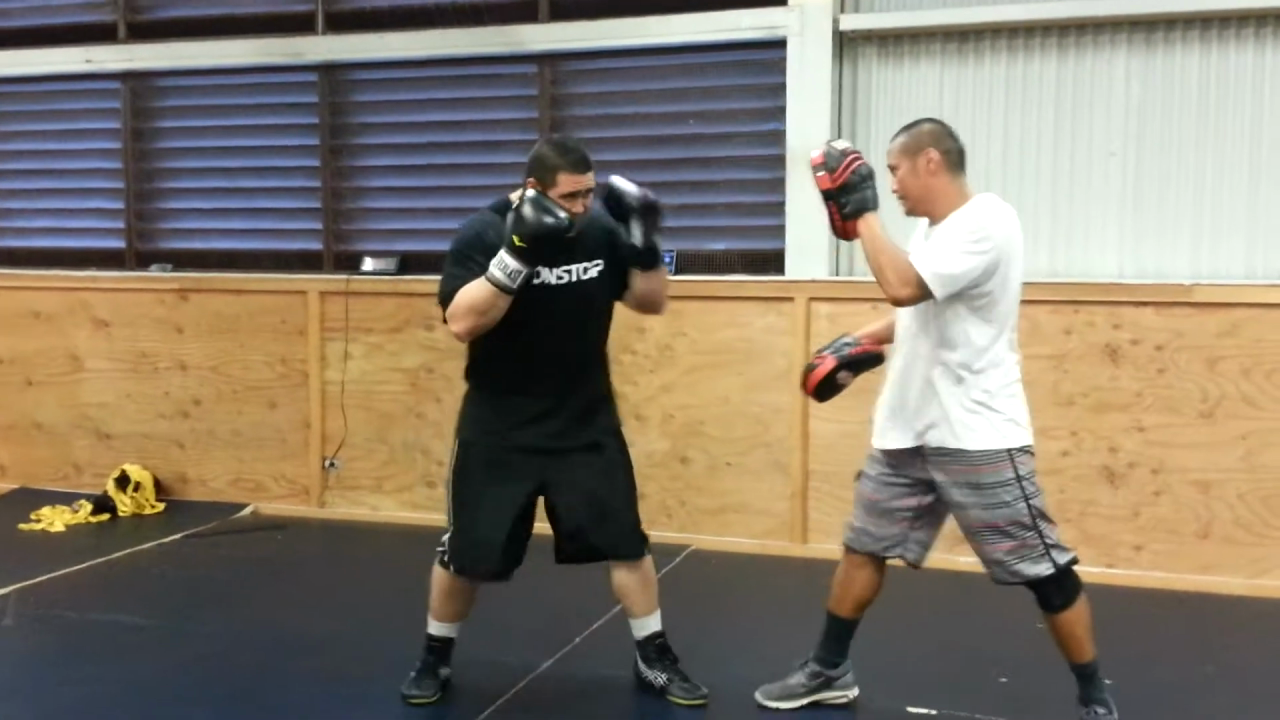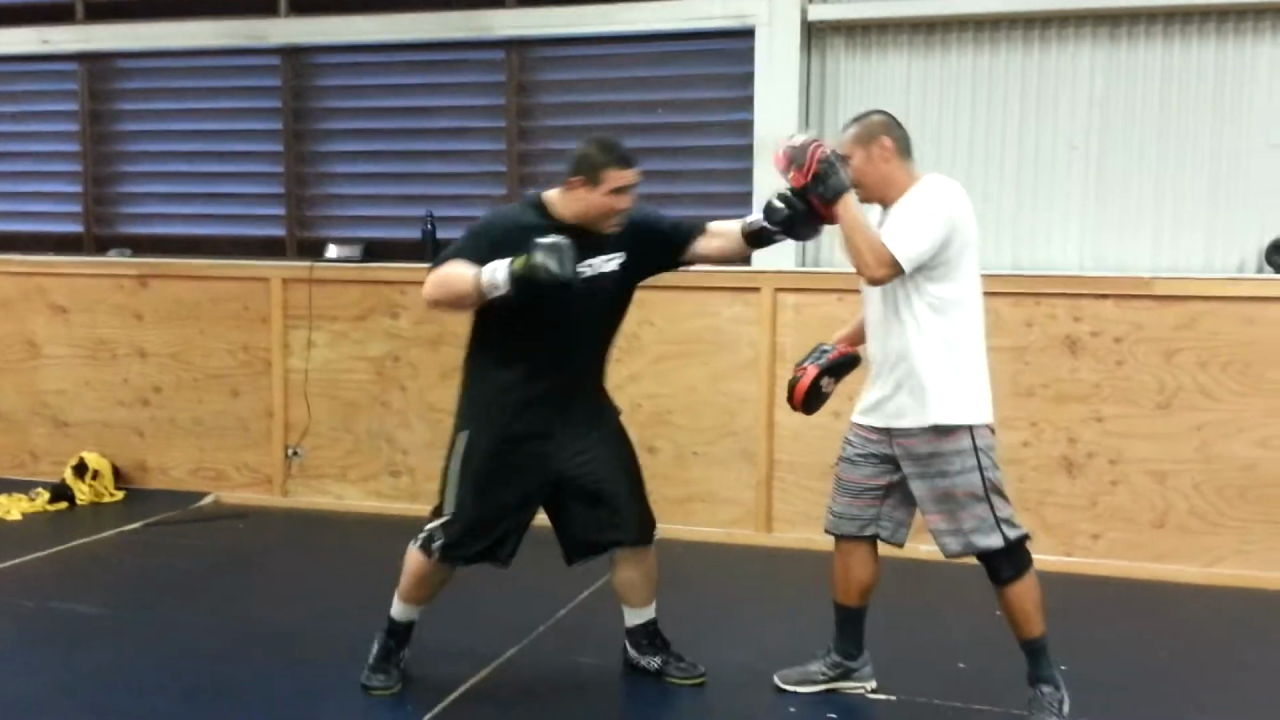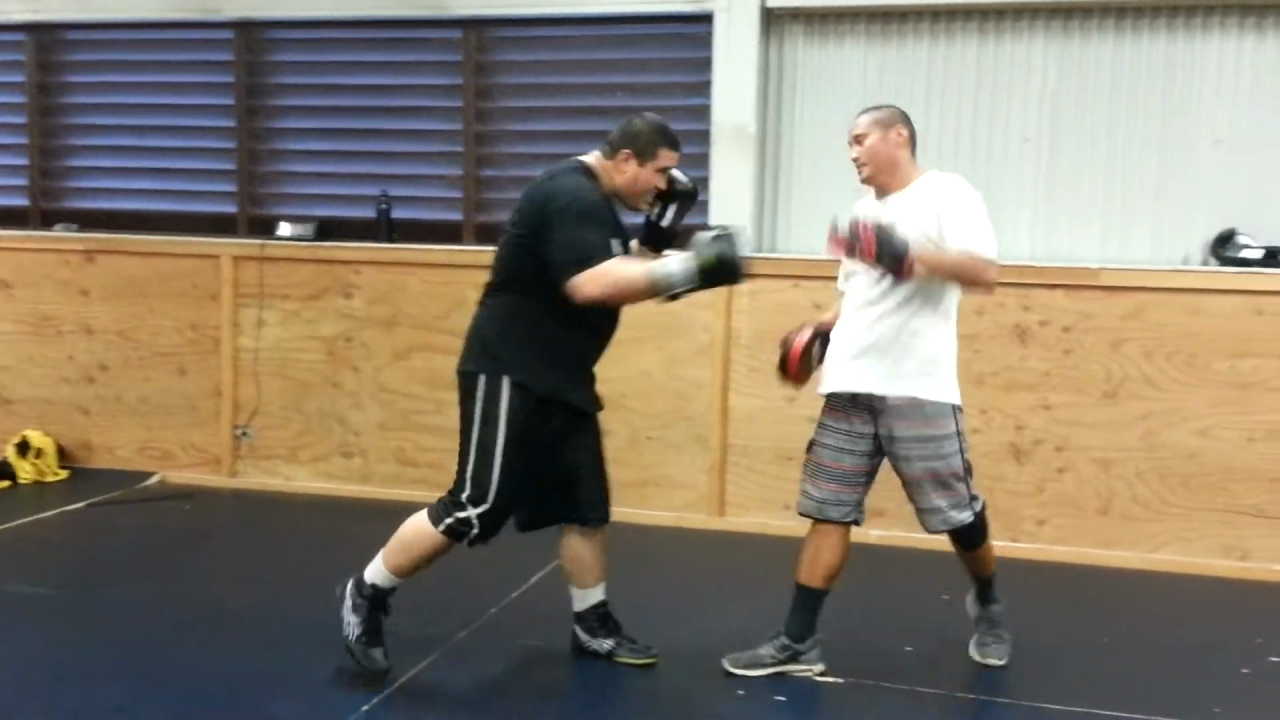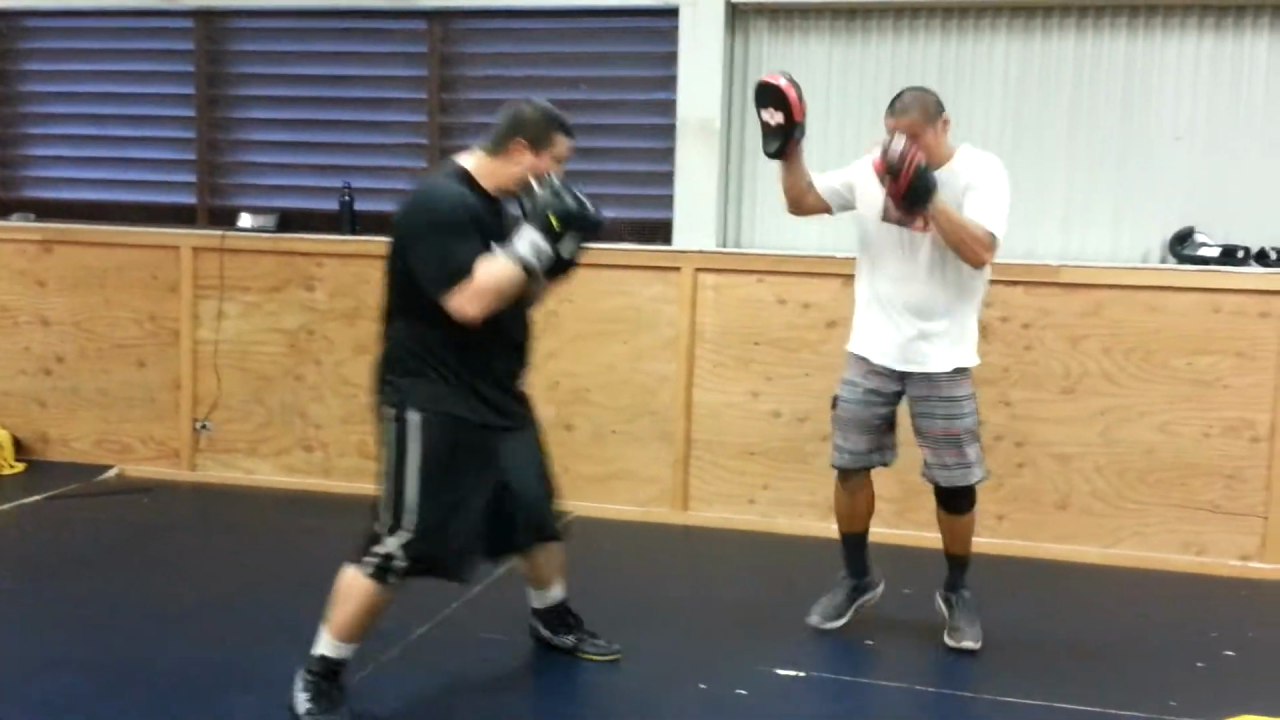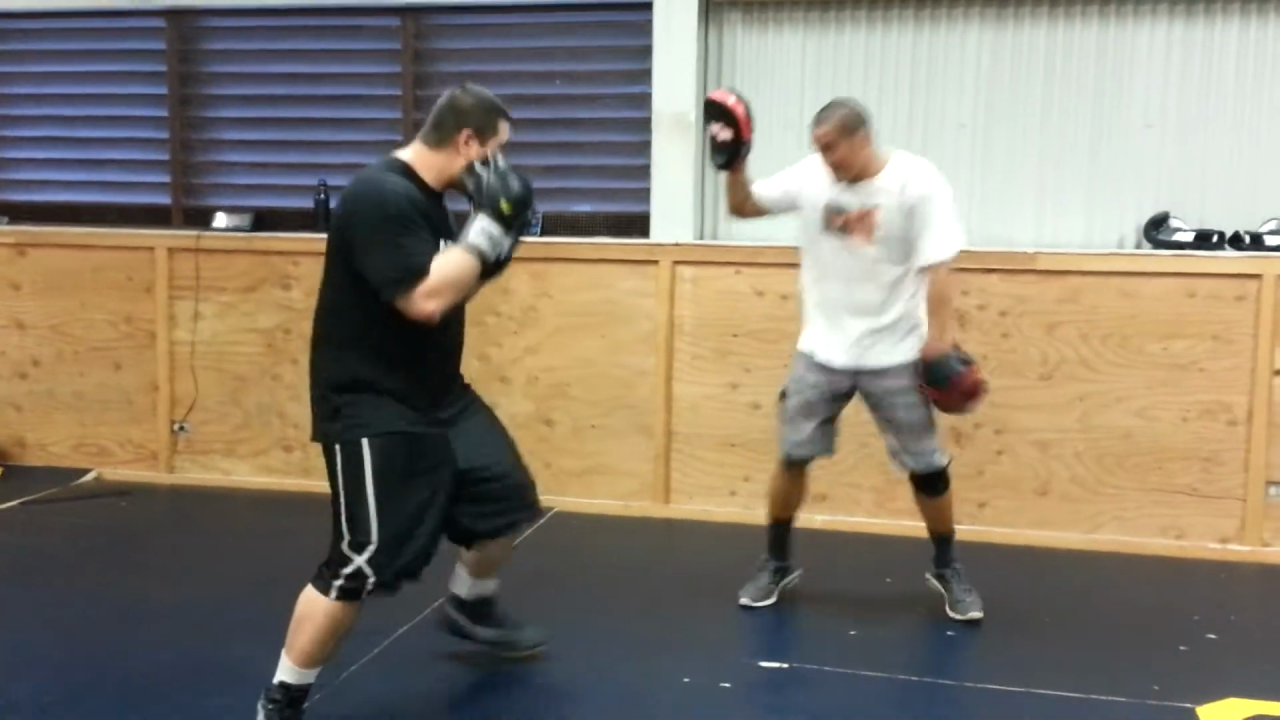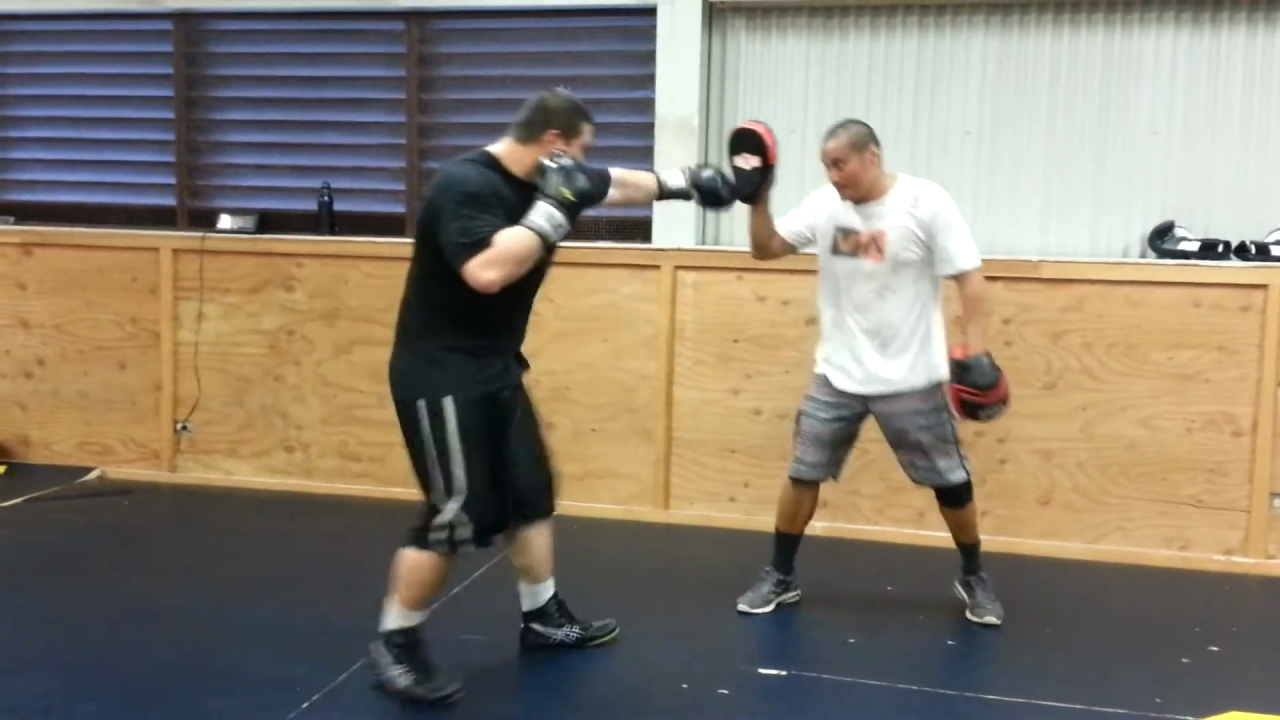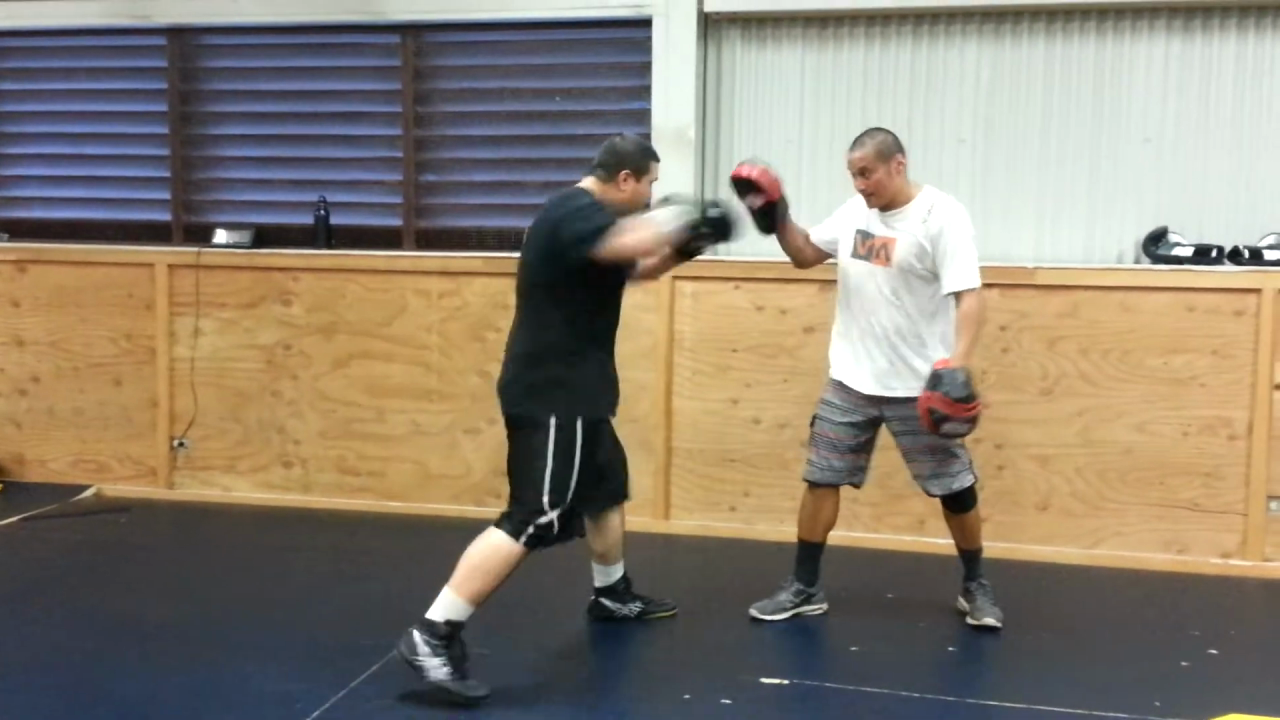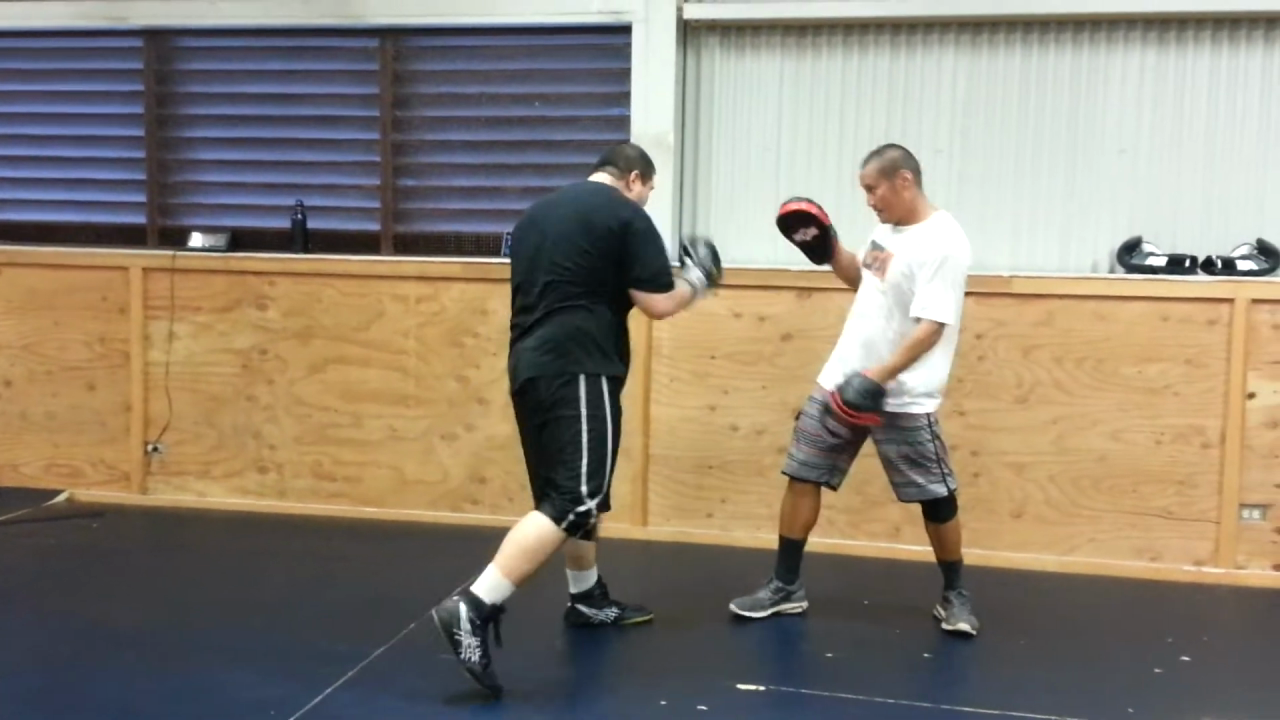
dt=0.4s
person 1, frame 1
left shoulder: (601, 230)
right shoulder: (481, 234)
left elbow: (652, 302)
right elbow: (461, 323)
left wrist: (640, 235)
right wrist: (518, 251)
left hip: (585, 426)
right hip: (498, 429)
left knee: (625, 542)
right knee: (465, 555)
left ankle: (654, 657)
right ankle: (435, 656)
person 1, frame 2
left shoulder: (638, 230)
right shoulder: (509, 227)
left elbow: (711, 242)
right elbow: (436, 290)
left wrist: (771, 222)
right wrist: (514, 273)
left hip: (583, 416)
right hip: (502, 416)
left knee: (631, 530)
right knee: (451, 539)
left ankle: (644, 643)
right ankle: (393, 640)
person 1, frame 3
left shoulder: (603, 203)
right shoulder: (567, 196)
left elbow: (623, 272)
right elbow: (591, 285)
left wrist: (663, 227)
right wrist: (689, 268)
left hip: (560, 378)
right hip: (512, 374)
left knee: (584, 506)
right knee: (473, 510)
left ankle: (592, 624)
right ankle: (367, 595)
person 1, frame 4
left shoulder: (495, 205)
right shoulder: (440, 204)
left elbow: (520, 296)
right elbow: (470, 301)
left wrist: (561, 249)
right wrist: (538, 234)
left hip: (494, 399)
right hip: (430, 403)
left knee: (537, 517)
right knee: (402, 547)
left ankle: (553, 620)
person 1, frame 5
left shoulder: (425, 197)
right shoulder: (379, 198)
left elbow: (453, 285)
right elbow: (427, 298)
left wrist: (496, 237)
right wrist: (491, 223)
left hip: (439, 396)
right hip: (372, 409)
left knee: (504, 499)
right knee: (361, 567)
left ankle: (471, 607)
person 1, frame 6
left shoulder: (541, 178)
right shoulder: (463, 186)
left elbow: (610, 185)
right elbow: (488, 272)
left wrist: (684, 184)
right wrist: (555, 207)
left hip: (494, 371)
right hip: (440, 378)
left knee: (528, 497)
right knee: (452, 519)
left ankle: (542, 616)
right ankle: (396, 643)
person 1, frame 7
left shoulder: (587, 213)
right shoulder: (580, 213)
left elbow: (641, 262)
right elbow: (630, 240)
left wrist: (691, 236)
right wrist: (686, 212)
left hip: (571, 388)
right hip: (552, 391)
left knee: (607, 486)
right knee: (534, 518)
left ankle: (611, 593)
right ankle: (433, 634)
person 1, frame 8
left shoulder: (534, 216)
right shoulder: (624, 215)
right elbow: (658, 301)
right wrist: (700, 273)
left hip: (532, 365)
right hip: (577, 368)
left knee: (576, 491)
right knee: (573, 500)
left ankle: (587, 599)
right ankle: (475, 609)
person 2, frame 1
left shoulder: (986, 223)
right shoulder: (933, 228)
left elbow: (902, 287)
left wrist: (862, 212)
right wrist: (858, 343)
left hip: (978, 439)
right hip: (907, 432)
left knee: (1044, 570)
right knee: (864, 547)
right ankle: (827, 671)
person 2, frame 2
left shoulder: (938, 199)
right shoulder: (893, 214)
left elbow: (877, 268)
left wrist: (835, 195)
right wrist: (836, 347)
left hip: (944, 414)
right hip: (880, 410)
left knee: (997, 546)
right knee: (850, 528)
right ankle: (848, 660)
person 2, frame 3
left shoulder: (949, 194)
right shoulder: (863, 211)
left elbow: (985, 271)
left wrist: (907, 255)
right wrist: (824, 328)
left hip: (918, 389)
right hip: (850, 388)
left knee: (958, 516)
right knee: (828, 512)
left ankle: (987, 608)
right ankle: (797, 642)
person 2, frame 4
left shoulder: (981, 171)
right shoulder: (876, 167)
left elbow: (979, 251)
right elbow: (802, 201)
left wrist: (927, 195)
right wrist: (789, 153)
left hip: (942, 357)
right hip: (872, 350)
left knee: (955, 482)
right knee: (850, 464)
left ankle: (957, 594)
right ankle: (858, 579)
person 2, frame 5
left shoulder: (917, 181)
right shoulder: (812, 174)
left elbow: (938, 267)
right elbow: (742, 206)
left wrist: (942, 340)
right wrist: (734, 161)
left hip: (894, 356)
right hip: (822, 349)
left knee: (927, 466)
right knee: (792, 455)
left ankle: (947, 570)
right ankle: (776, 564)
person 2, frame 6
left shoulder: (926, 203)
right shoulder: (824, 204)
left elbow: (968, 276)
right elbow: (766, 247)
left wrist: (975, 348)
right wrist: (758, 196)
left hip: (910, 379)
right hip: (837, 375)
left knee: (949, 480)
right knee: (803, 473)
left ankle: (974, 579)
right ankle: (780, 577)
person 2, frame 7
left shoulder: (943, 215)
right shoulder: (855, 211)
left elbow: (969, 295)
right elbow: (806, 256)
left wrist: (956, 365)
right wrist: (777, 219)
left hip: (918, 385)
right hip: (850, 381)
left knee: (955, 487)
right knee: (820, 478)
left ankle: (975, 586)
right ankle: (804, 588)
person 2, frame 8
left shoulder: (945, 243)
right shoulder: (887, 227)
left elbow: (931, 327)
left wrist: (876, 378)
right wrist: (826, 247)
left hip: (902, 397)
right hip: (841, 382)
left knee: (935, 497)
right knee: (802, 475)
left ankle: (954, 595)
right ankle: (786, 586)
